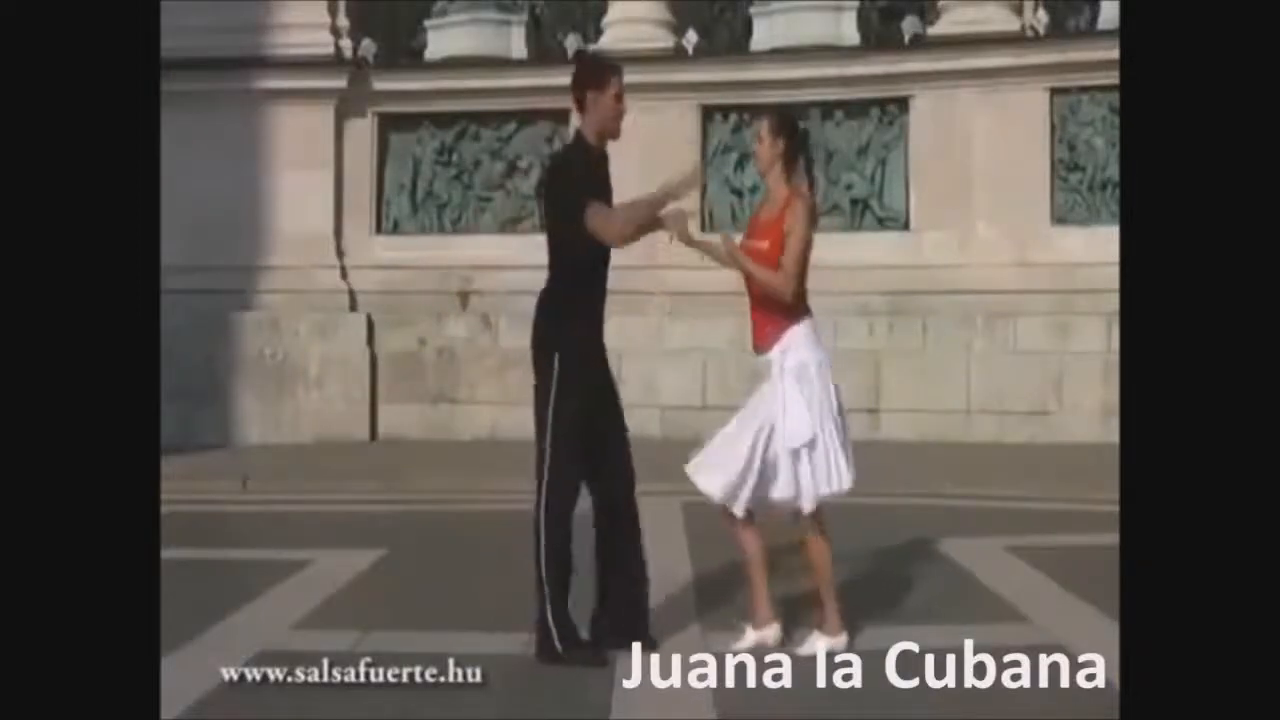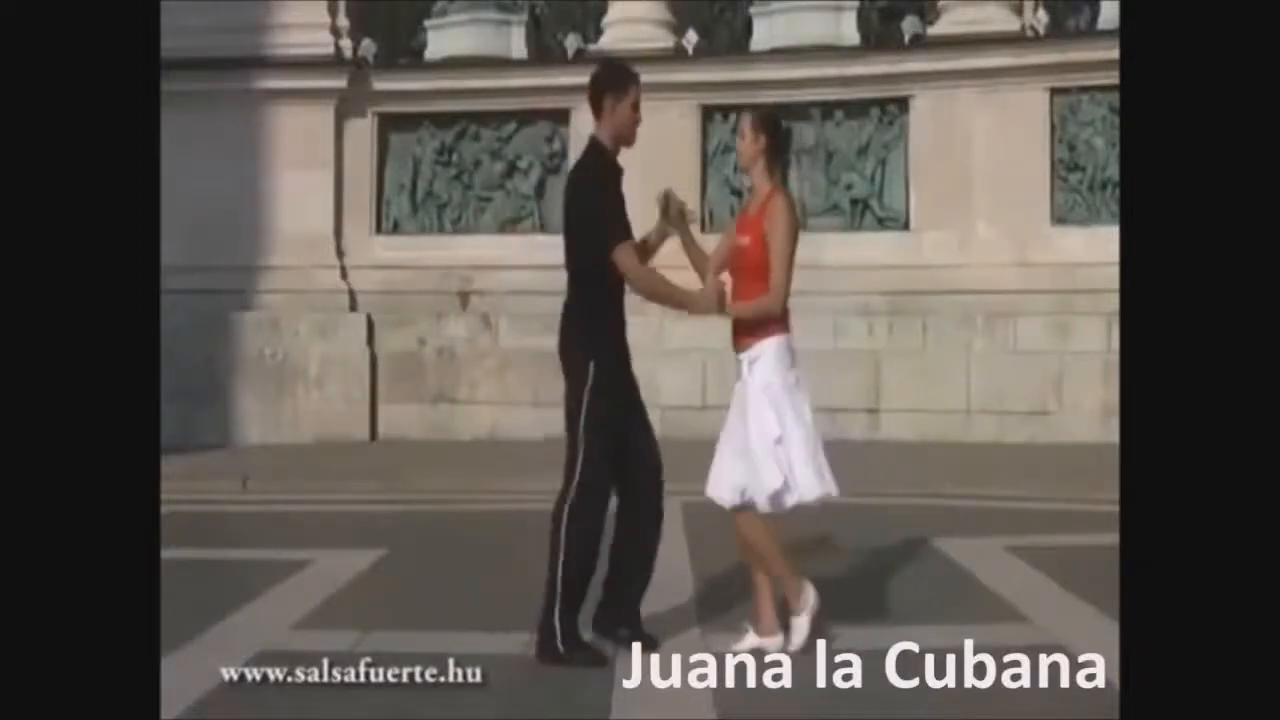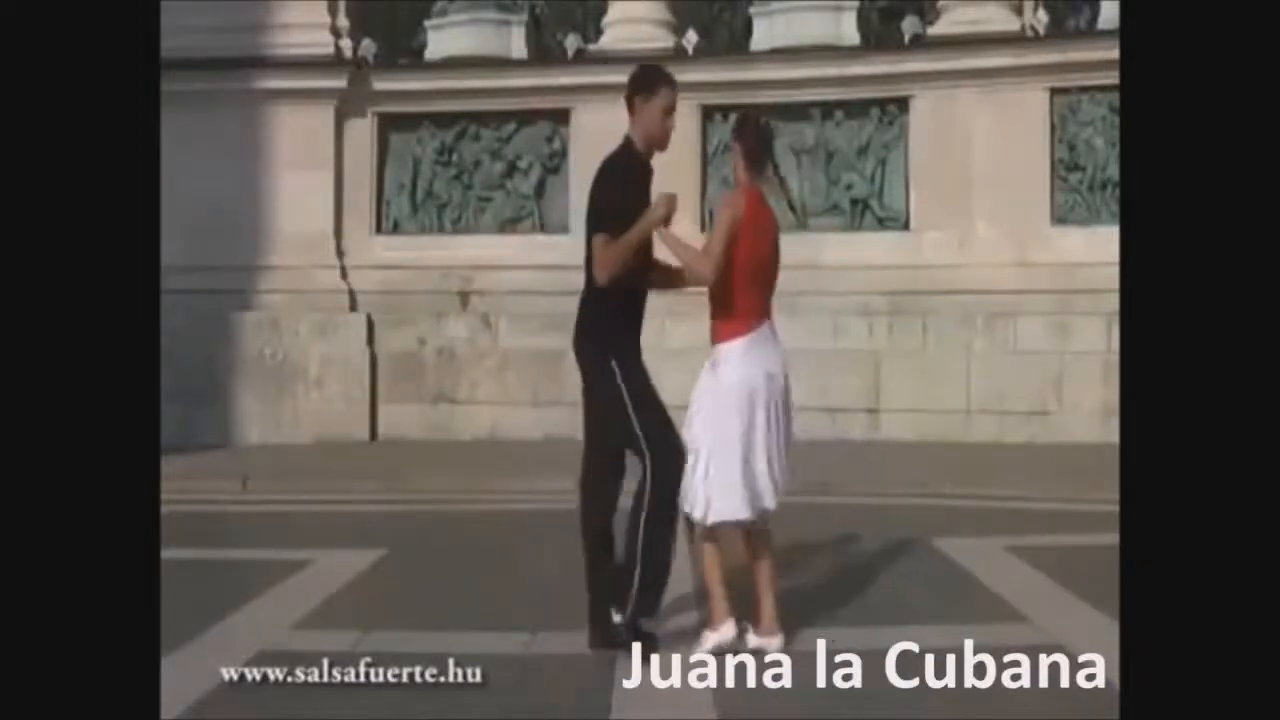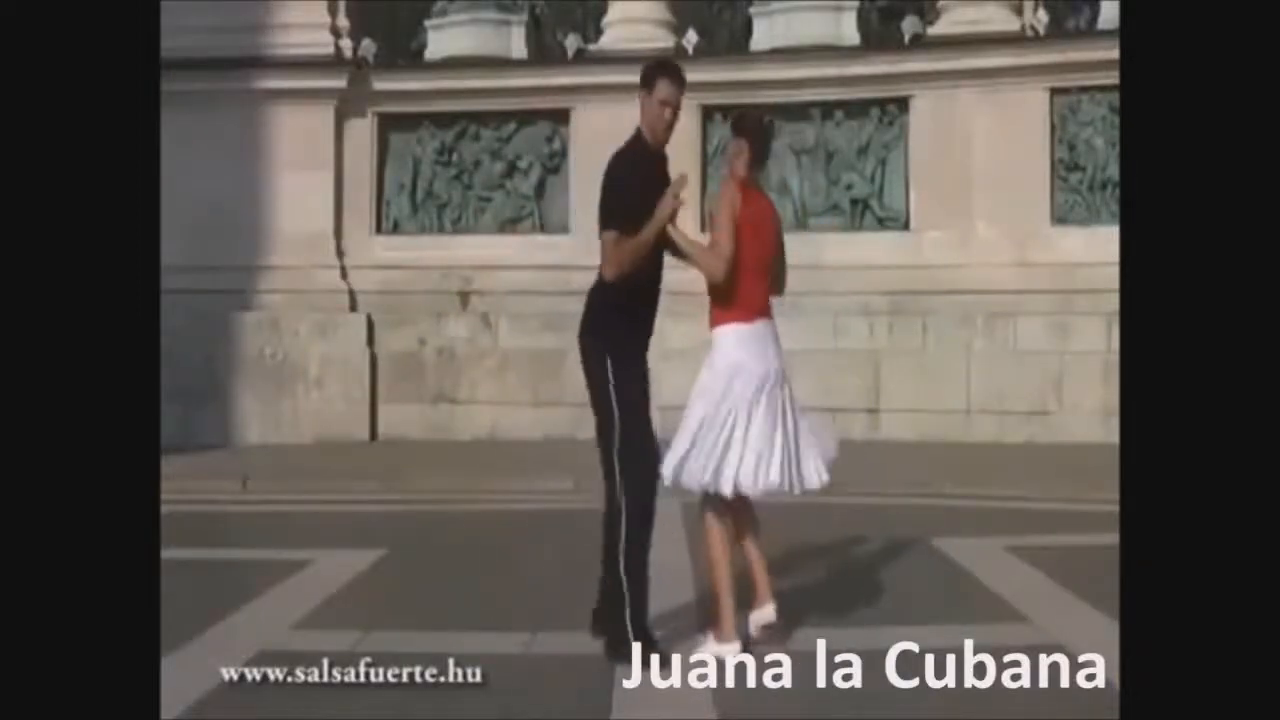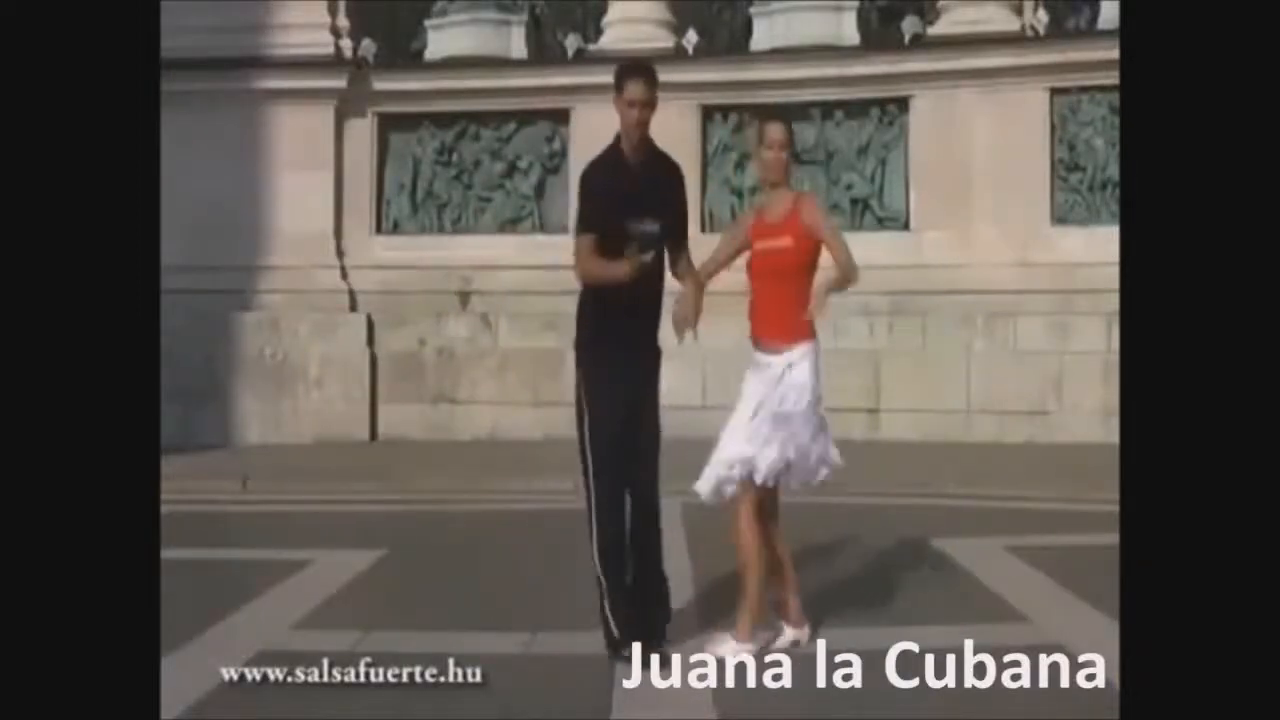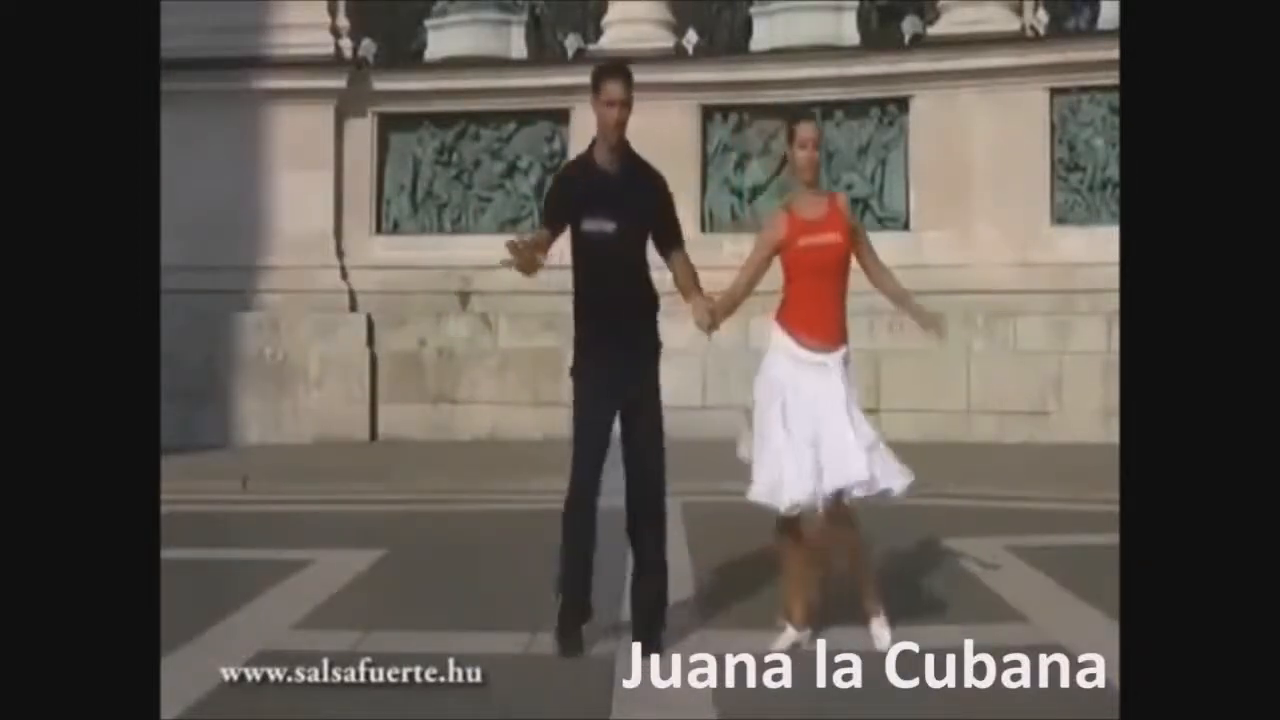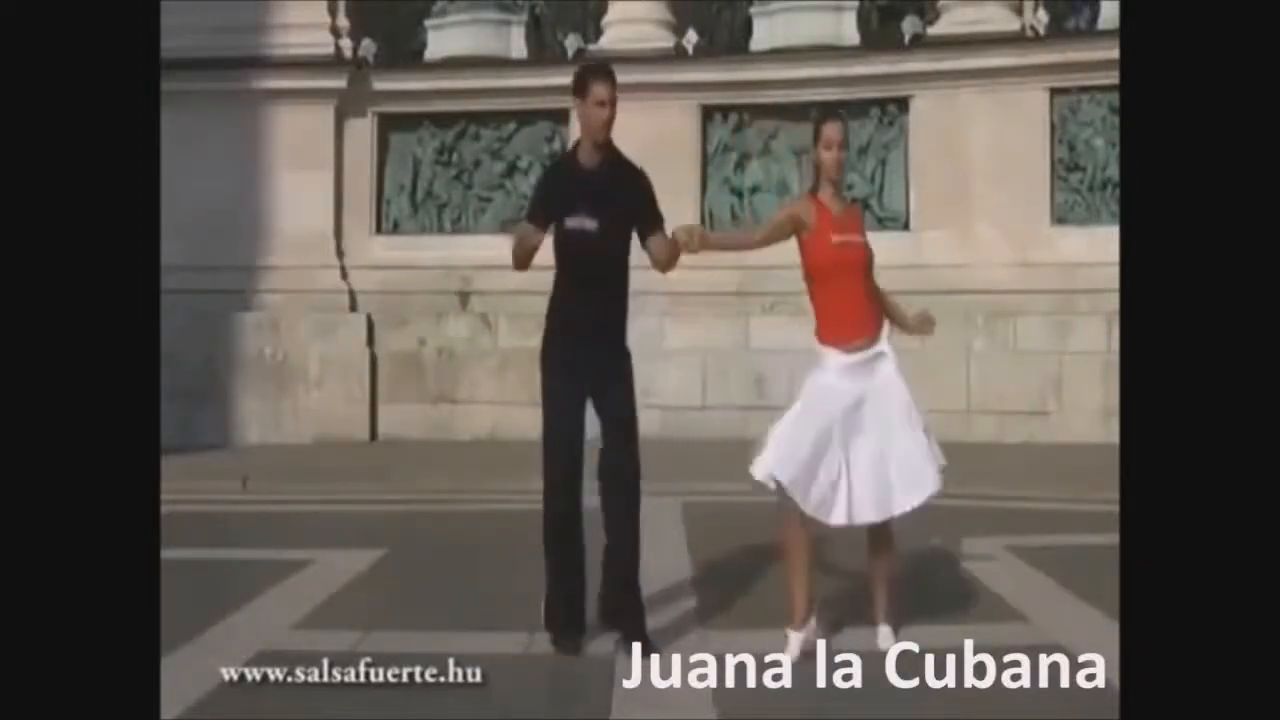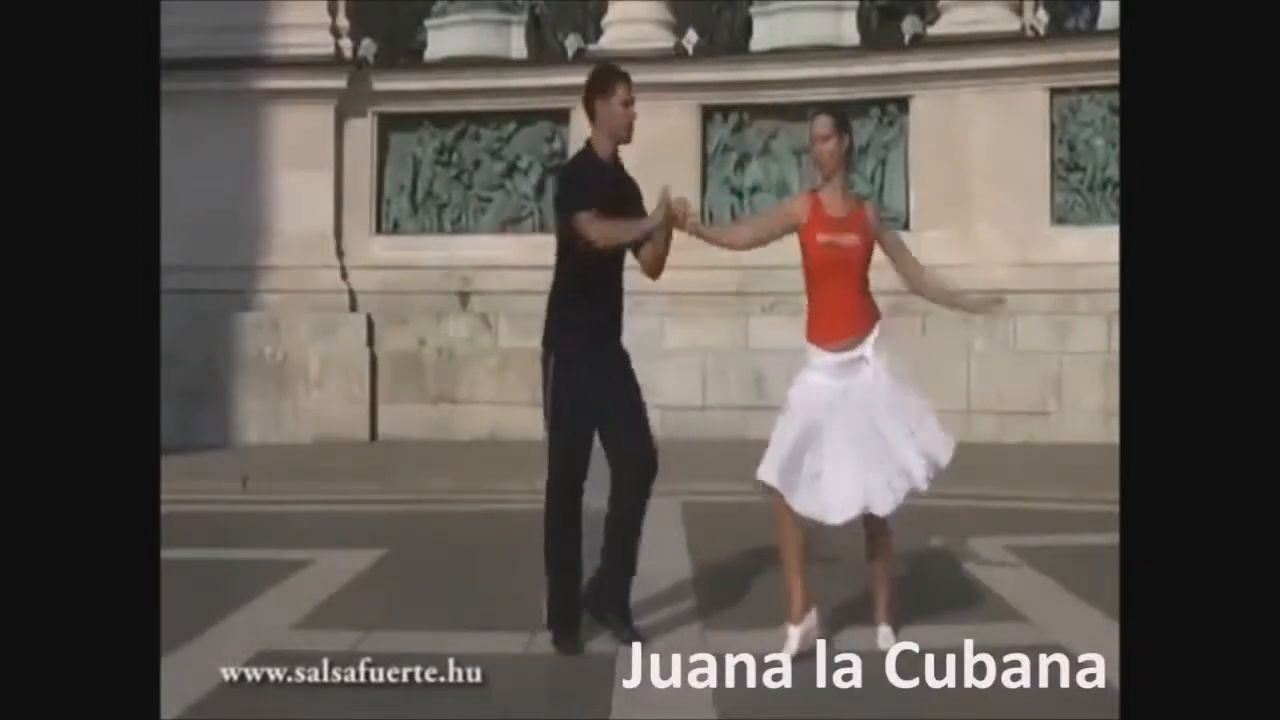
dt=0.3s
person 1, frame 1
left shoulder: (596, 166)
right shoulder: (570, 167)
right elbow: (611, 231)
left wrist: (659, 217)
right wrist: (670, 193)
left hip: (587, 342)
right hip: (561, 345)
left knee: (615, 477)
right knee: (559, 483)
left ankle: (619, 615)
right ankle: (555, 632)
person 1, frame 2
left shoulder: (604, 173)
right shoulder: (591, 178)
right elbow: (635, 275)
left wrist: (661, 230)
right wrist: (700, 301)
left hip: (606, 347)
right hip: (590, 349)
left knee: (643, 477)
right knee: (587, 484)
left ankle: (620, 612)
right ankle: (557, 632)
person 1, frame 3
left shoulder: (636, 173)
right shoulder: (618, 175)
right elbow: (604, 269)
left wrist: (690, 273)
right wrist: (648, 223)
left hip: (612, 343)
right hip: (606, 345)
left knee: (604, 474)
right knee: (664, 457)
left ankle: (613, 611)
right ankle: (627, 604)
person 1, frame 4
left shoulder: (659, 168)
right shoulder: (625, 168)
right elbow: (613, 262)
left wrist: (677, 231)
right wrist: (658, 223)
left hip: (632, 339)
right hip: (609, 341)
left knee: (635, 474)
right knee: (628, 476)
left ankle: (612, 611)
right ankle: (627, 630)
person 1, frame 5
left shoulder: (669, 174)
right shoulder: (599, 174)
left elbow: (678, 252)
right elbow: (584, 265)
left wrist: (690, 284)
right wrist: (620, 268)
left hip: (644, 344)
right hip: (601, 345)
left knee: (644, 479)
right knee: (606, 479)
left ankle: (648, 613)
right ankle: (619, 624)
person 1, frame 6
left shoulder: (649, 182)
right shoulder: (571, 179)
left elbow: (676, 257)
right elbow: (539, 244)
left wrist: (698, 298)
right wrist: (526, 258)
left hip: (640, 346)
right hip: (593, 348)
left knee: (646, 477)
right knee: (585, 476)
left ankle: (648, 615)
right ankle: (571, 611)
person 1, frame 7
left shoulder: (630, 180)
right shoulder: (555, 178)
left elbow: (660, 254)
right elbow: (525, 252)
left wrist: (681, 246)
right wrist: (520, 248)
left hip: (612, 345)
right hip: (563, 345)
left knee: (621, 473)
right knee: (561, 476)
left ankle: (623, 605)
right ankle: (564, 613)
person 1, frame 8
left shoulder: (623, 182)
right shoulder: (576, 174)
left elbow: (651, 264)
right elbow: (598, 235)
left wrist: (662, 227)
right wrist: (658, 221)
left hip: (608, 346)
right hip: (569, 346)
left knee: (637, 463)
right knee: (566, 477)
left ankle: (608, 593)
right ankle: (563, 612)
person 2, frame 1
left shoulder: (797, 206)
right shoulder: (759, 212)
left elbow: (787, 286)
right elbow: (751, 274)
left wrist: (738, 258)
right wrist: (697, 244)
left hip: (798, 358)
right hip: (776, 365)
left knee: (807, 504)
right knee: (733, 492)
left ankle: (832, 624)
right ankle: (763, 619)
person 2, frame 2
left shoulder: (779, 207)
right shoulder: (748, 209)
left elbow: (774, 299)
right elbow: (713, 267)
left wrist: (721, 305)
right wrist: (681, 229)
left hip: (768, 362)
right hip: (752, 364)
left knee: (746, 503)
right knee: (744, 501)
left ankle: (796, 590)
right ankle: (766, 621)
person 2, frame 3
left shoulder: (735, 201)
right shoulder: (764, 209)
left elbow: (708, 272)
left wrist: (665, 234)
left hip: (735, 361)
right hip: (762, 356)
left knee: (706, 497)
right knee: (745, 500)
left ankle: (720, 617)
right ankle: (767, 624)
person 2, frame 4
left shoulder: (730, 194)
right shoulder: (760, 204)
left elbow: (717, 265)
left wrist: (672, 232)
left hip: (738, 352)
right hip: (760, 355)
left knee: (715, 501)
right knee: (734, 493)
left ankle: (727, 632)
right ankle: (764, 596)
person 2, frame 5
left shoulder: (807, 207)
right shoulder: (750, 220)
left elbow: (847, 267)
right elbow: (706, 268)
left wrist: (825, 289)
left hip: (793, 366)
right hip: (761, 365)
left knee: (748, 495)
right knee: (756, 499)
left ankle: (744, 632)
right ankle: (794, 618)
person 2, frame 6
left shoulder: (843, 208)
right shoulder: (779, 222)
left elbow: (875, 269)
right elbow: (742, 282)
left wrist: (916, 312)
right wrist: (716, 312)
left hip: (831, 368)
right hip: (788, 362)
left knee: (836, 502)
right knee: (785, 502)
left ankle: (874, 608)
right ankle: (797, 618)
person 2, frame 7
left shoulder: (856, 215)
right shoulder: (803, 212)
right elbow: (757, 237)
left wrist: (906, 321)
right wrist: (704, 239)
left hip: (878, 366)
right hip: (834, 369)
left knee: (883, 503)
right knee: (791, 489)
left ankle: (882, 619)
right ankle: (800, 618)
person 2, frame 8
left shoulder: (867, 213)
right shoulder: (799, 207)
left elbow: (913, 274)
right elbow: (740, 237)
left wrist: (965, 302)
right wrist: (689, 223)
left hip: (863, 365)
right hip: (820, 370)
left knee: (876, 501)
right knee: (781, 487)
left ankle: (883, 618)
right ankle: (799, 614)
